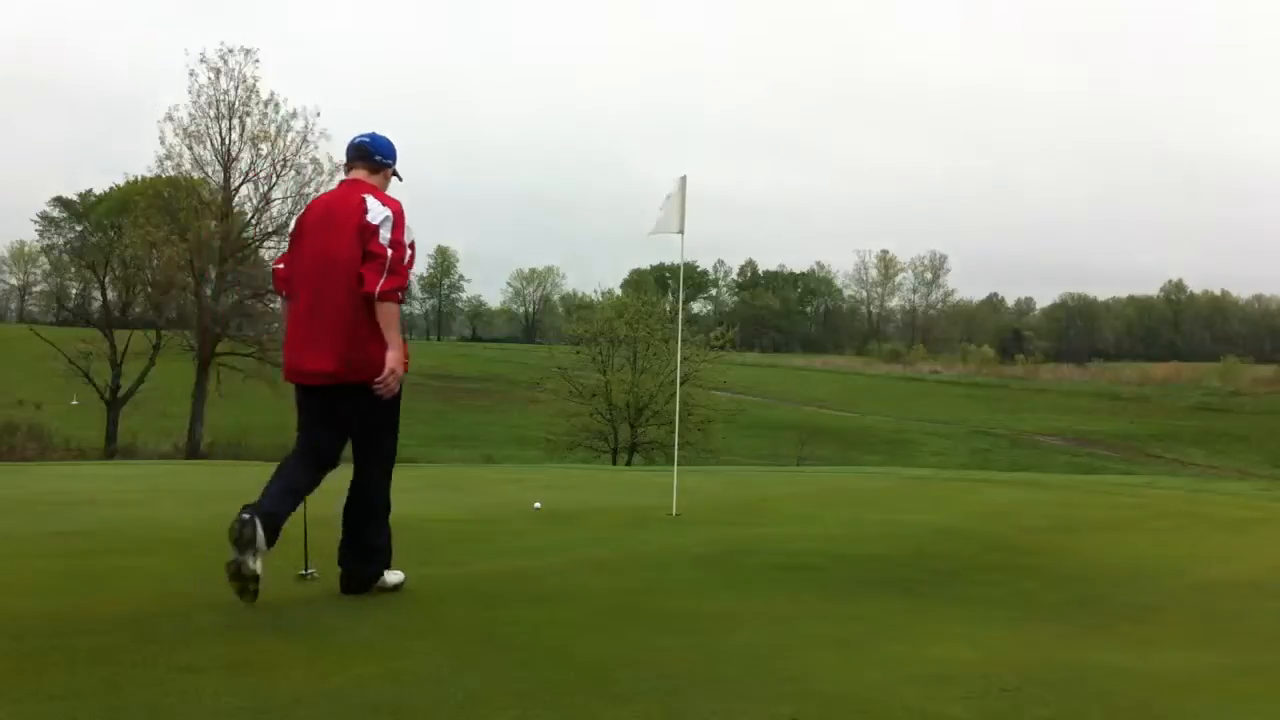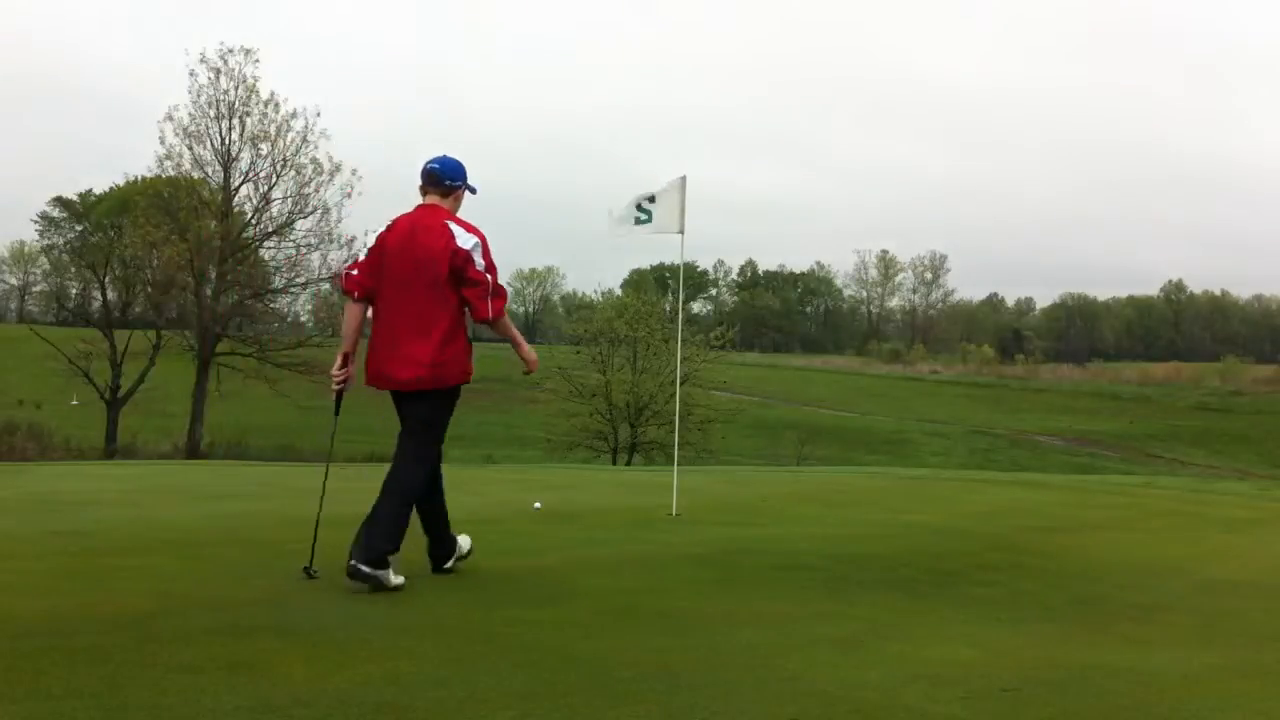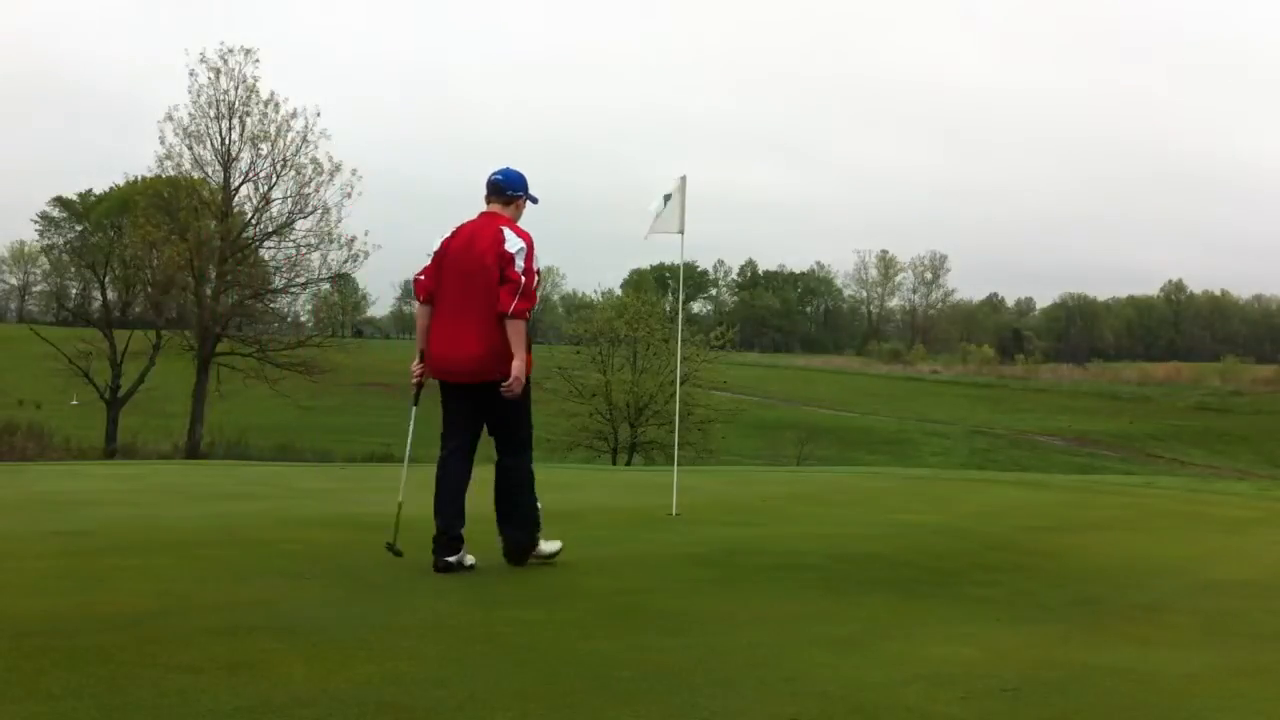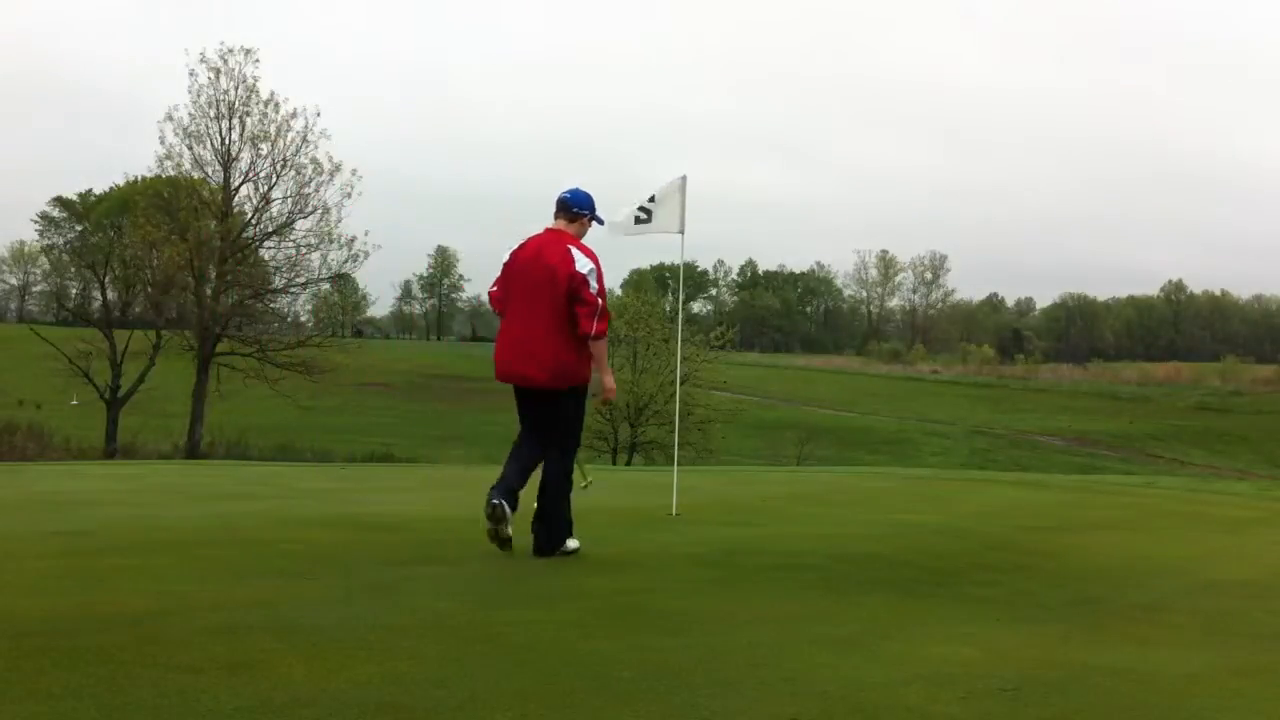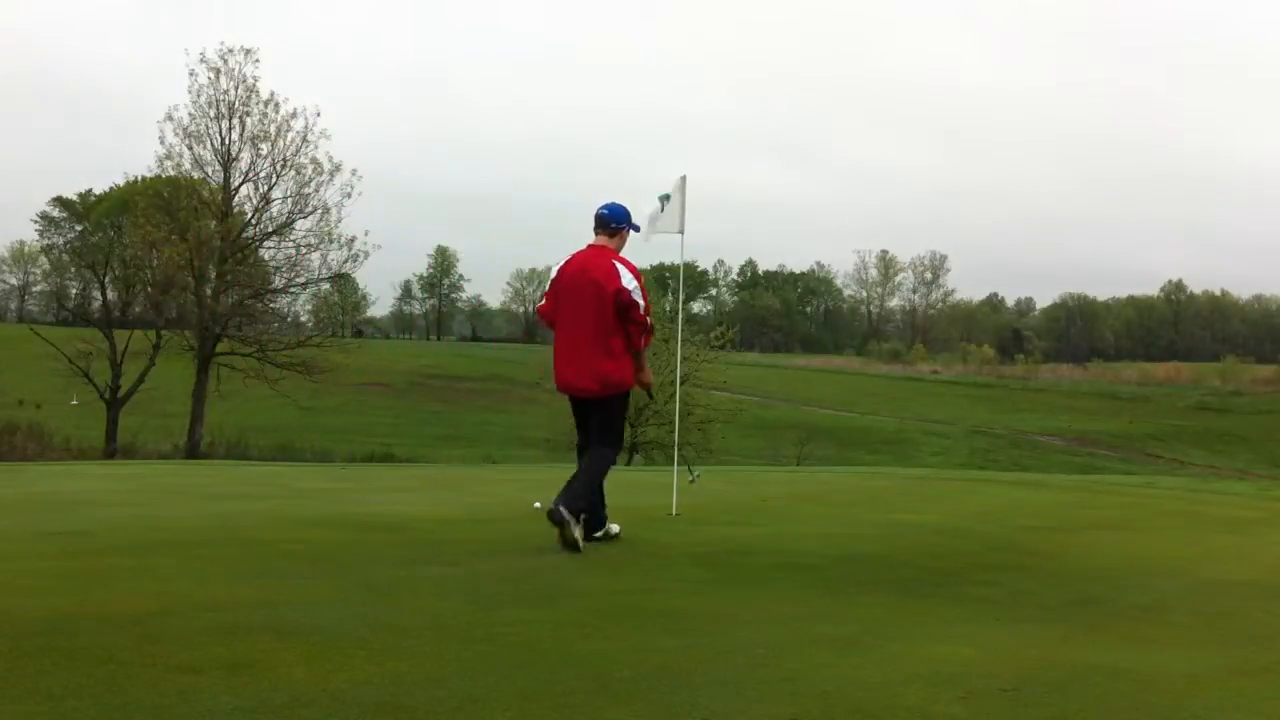
dt=0.4s
person 1, frame 1
left shoulder: (310, 210)
right shoulder: (383, 209)
left elbow: (288, 286)
right elbow: (385, 284)
left wrist: (303, 346)
right wrist: (395, 348)
left hip: (309, 355)
right hip: (367, 359)
left knee: (312, 454)
right knee: (374, 463)
left ankle: (258, 521)
right ankle: (365, 569)
person 1, frame 2
left shoulder: (389, 232)
right shoulder: (464, 236)
left elbow: (357, 294)
right elbow: (488, 303)
left wrist: (346, 354)
right wrist: (521, 345)
left hip: (392, 364)
right hip: (438, 366)
left knee: (421, 449)
right knee: (416, 457)
left ankle: (444, 548)
right ankle: (370, 556)
person 1, frame 3
left shoulder: (453, 238)
right shoulder: (515, 239)
left elbow: (426, 297)
right elbow: (515, 304)
left wrist: (424, 353)
right wrist: (520, 358)
left hip: (452, 362)
right hip: (495, 363)
left knee: (455, 449)
right knee: (514, 447)
left ankle: (448, 548)
right ankle: (522, 540)
person 1, frame 4
left shoulder: (519, 251)
right shoulder: (582, 257)
left elbow: (499, 304)
right elbow: (593, 322)
right wrist: (606, 372)
left hip: (520, 364)
right hip: (563, 368)
left knee: (532, 436)
right knee: (561, 449)
left ankle: (503, 495)
right ankle: (550, 536)
person 1, frame 5
left shoulder: (564, 266)
right shoulder: (623, 272)
left elbow: (547, 315)
right elbow: (638, 329)
right wrist: (642, 368)
left hip: (571, 372)
right hip: (609, 374)
left knee: (589, 443)
right knee: (604, 447)
left ankle: (594, 521)
right ankle: (568, 506)
